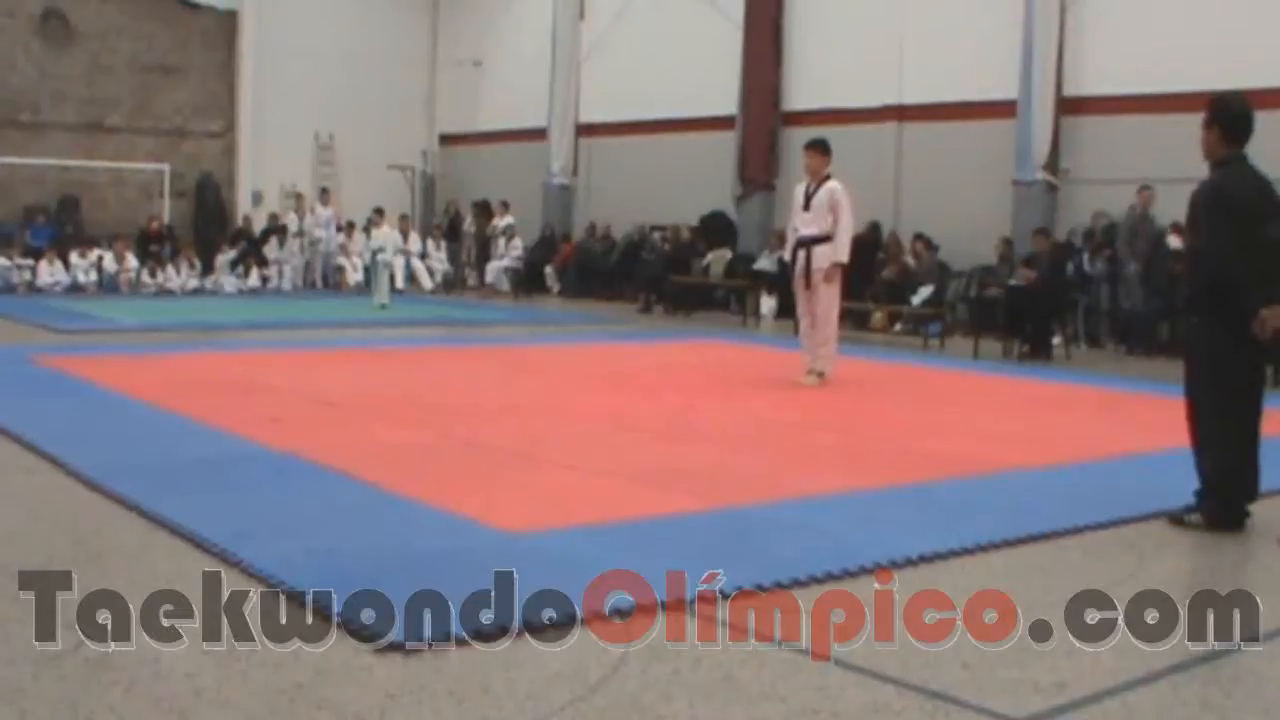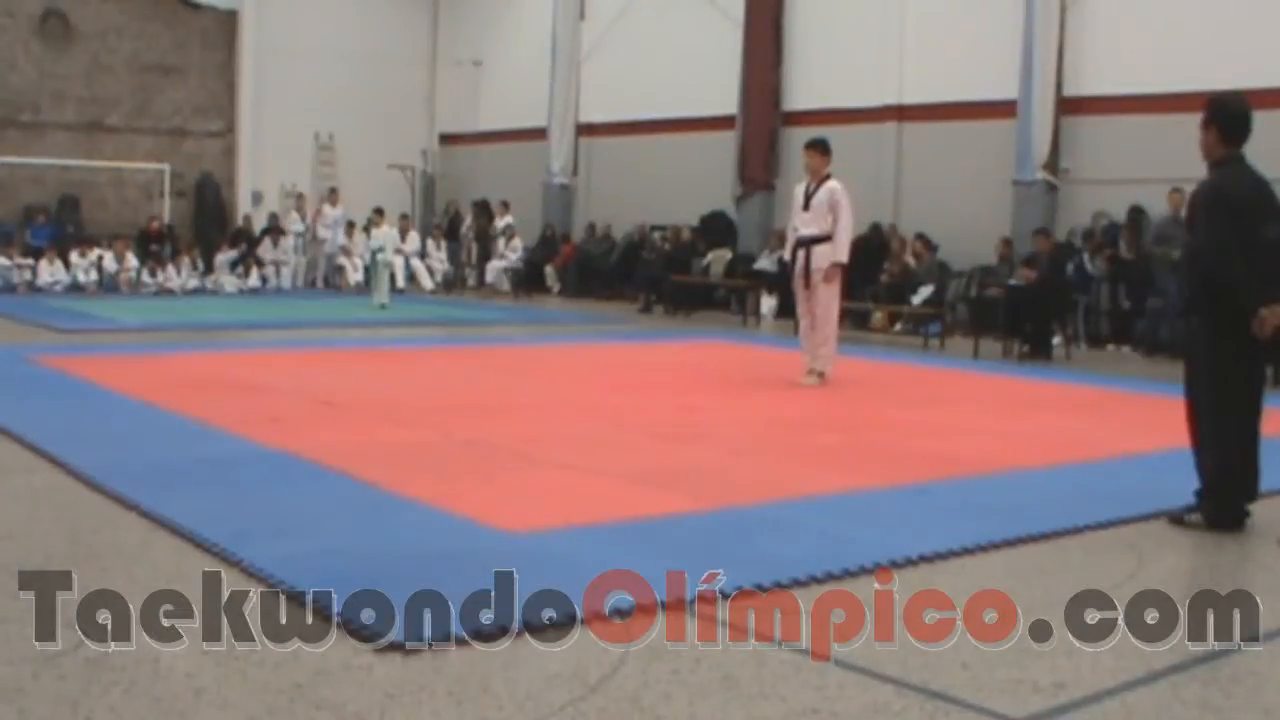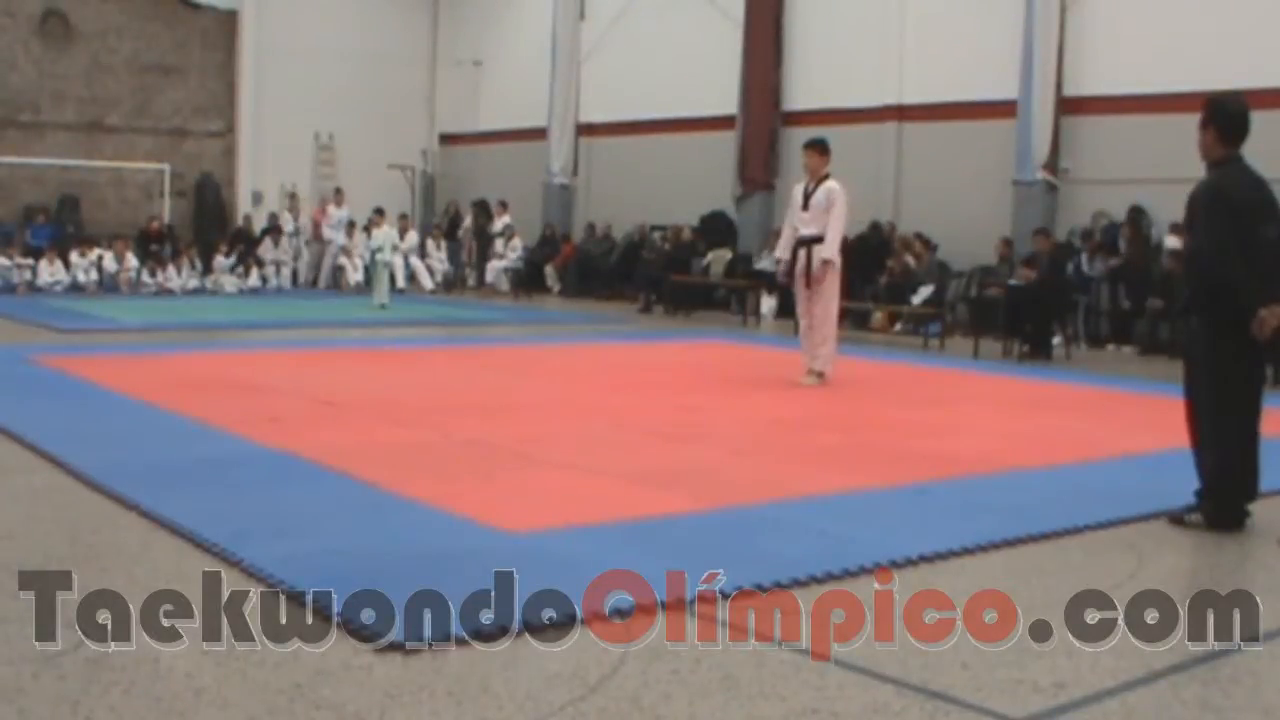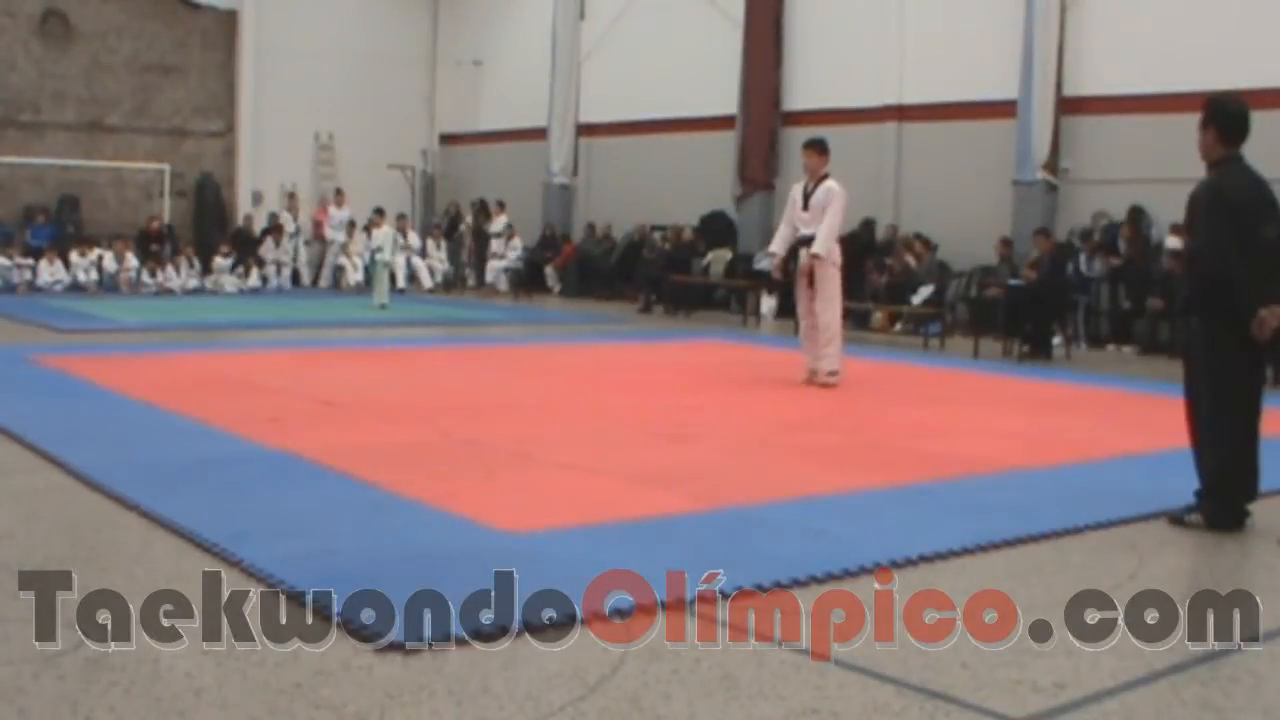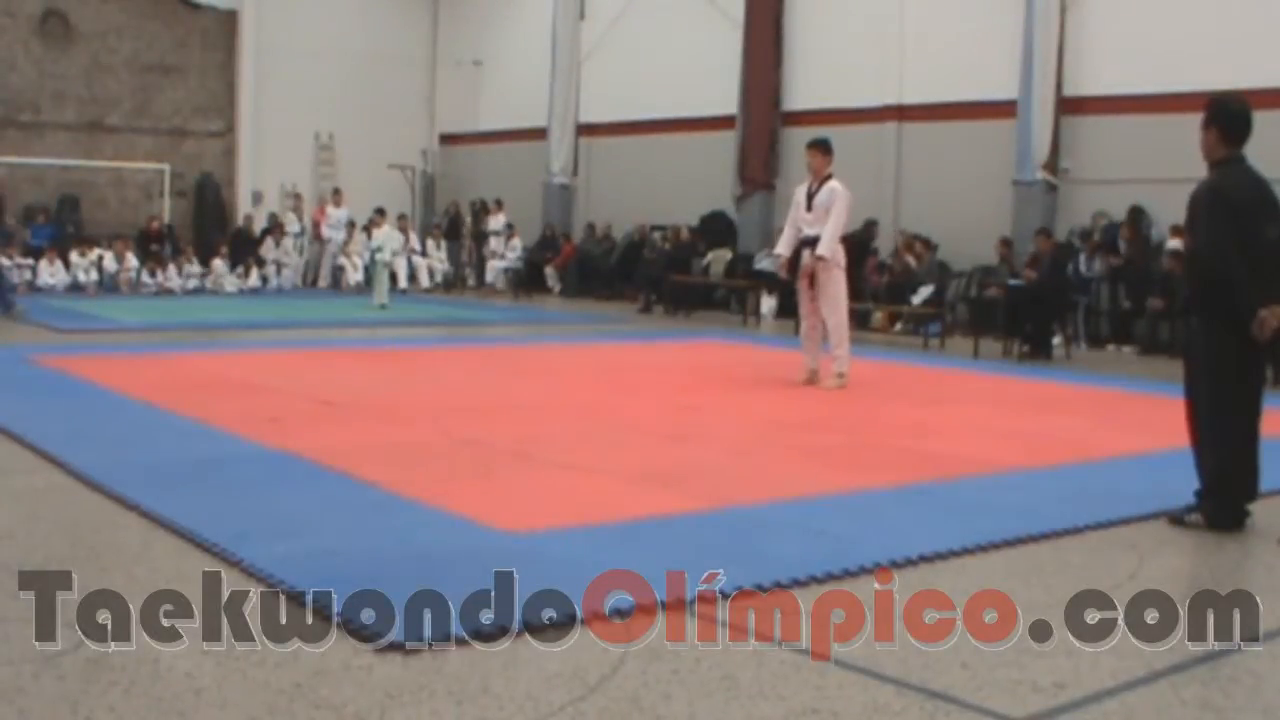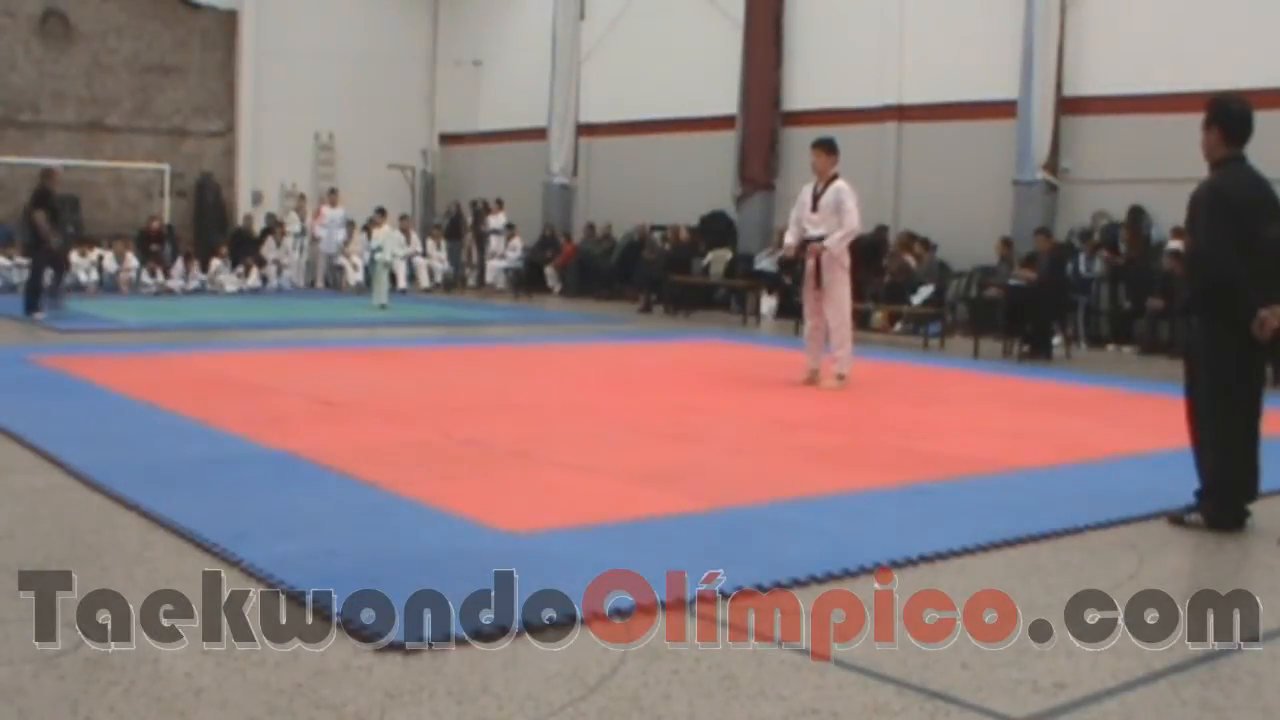
dt=0.4s
person 1, frame 1
left shoulder: (1213, 191)
left elbow: (1210, 261)
left hip: (1218, 316)
left knee: (1213, 410)
right knee: (1240, 407)
left ankle: (1220, 505)
right ankle: (1236, 499)
person 1, frame 2
left shoulder: (1212, 191)
left elbow: (1210, 261)
left hip: (1217, 316)
left knee: (1213, 410)
right knee: (1240, 407)
left ankle: (1220, 505)
right ankle: (1235, 499)
person 1, frame 3
left shoulder: (1211, 191)
left elbow: (1210, 262)
left hip: (1218, 316)
left knee: (1213, 410)
right knee: (1240, 407)
left ankle: (1220, 505)
right ankle: (1235, 499)
person 1, frame 4
left shoulder: (1211, 192)
left elbow: (1210, 261)
left hip: (1218, 317)
left knee: (1214, 410)
right knee: (1241, 408)
left ankle: (1220, 505)
right ankle: (1235, 499)
person 1, frame 5
left shoulder: (1212, 192)
left elbow: (1210, 262)
left hip: (1219, 317)
left knee: (1214, 410)
right knee: (1241, 407)
left ankle: (1220, 505)
right ankle: (1235, 499)
person 1, frame 6
left shoulder: (1213, 192)
left elbow: (1211, 261)
left hip: (1219, 317)
left knee: (1214, 410)
right knee: (1241, 408)
left ankle: (1220, 505)
right ankle: (1235, 499)
person 2, frame 1
left shoulder: (835, 190)
right shoulder: (800, 190)
left elbow: (844, 228)
left wrist: (837, 262)
right wrist: (791, 259)
left hip: (824, 256)
right hip: (802, 256)
left knee: (824, 314)
right knee: (805, 314)
left ankle: (822, 367)
right ankle: (812, 364)
person 2, frame 2
left shoulder: (835, 190)
right shoulder: (800, 190)
left elbow: (844, 227)
left wrist: (837, 262)
right wrist: (791, 259)
left hip: (824, 256)
right hip: (802, 256)
left knee: (824, 314)
right knee: (804, 313)
left ankle: (821, 367)
right ankle: (812, 364)
person 2, frame 3
left shoulder: (833, 190)
right shoulder: (798, 190)
left elbow: (835, 228)
right elbow: (790, 226)
left wrist: (825, 262)
right wrist: (783, 259)
left hip: (821, 256)
right hip: (800, 255)
left knee: (823, 314)
right knee: (804, 314)
left ankle: (821, 368)
right ankle: (811, 365)
person 2, frame 4
left shoulder: (833, 190)
right shoulder: (797, 190)
left elbow: (829, 227)
right elbow: (788, 224)
left wrist: (813, 257)
right wrist: (779, 255)
left hip: (825, 256)
right hip: (801, 254)
left knee: (827, 313)
right knee: (805, 314)
left ankle: (831, 369)
right ankle: (813, 367)
person 2, frame 5
left shoulder: (837, 191)
right shoulder: (801, 191)
left elbow: (833, 228)
right elbow: (792, 225)
left wrist: (817, 258)
right wrist: (785, 255)
left hip: (828, 257)
right hip: (804, 255)
left knee: (834, 314)
right knee: (808, 315)
left ankle: (840, 371)
right ankle: (812, 369)
person 2, frame 6
left shoulder: (842, 190)
right shoulder: (807, 190)
left elbow: (851, 226)
right elbow: (796, 222)
left wrist: (824, 246)
right wrist: (791, 243)
left hip: (833, 257)
right hip: (810, 257)
left knee: (837, 315)
right knee: (812, 315)
left ankle: (840, 372)
right ankle: (812, 369)
